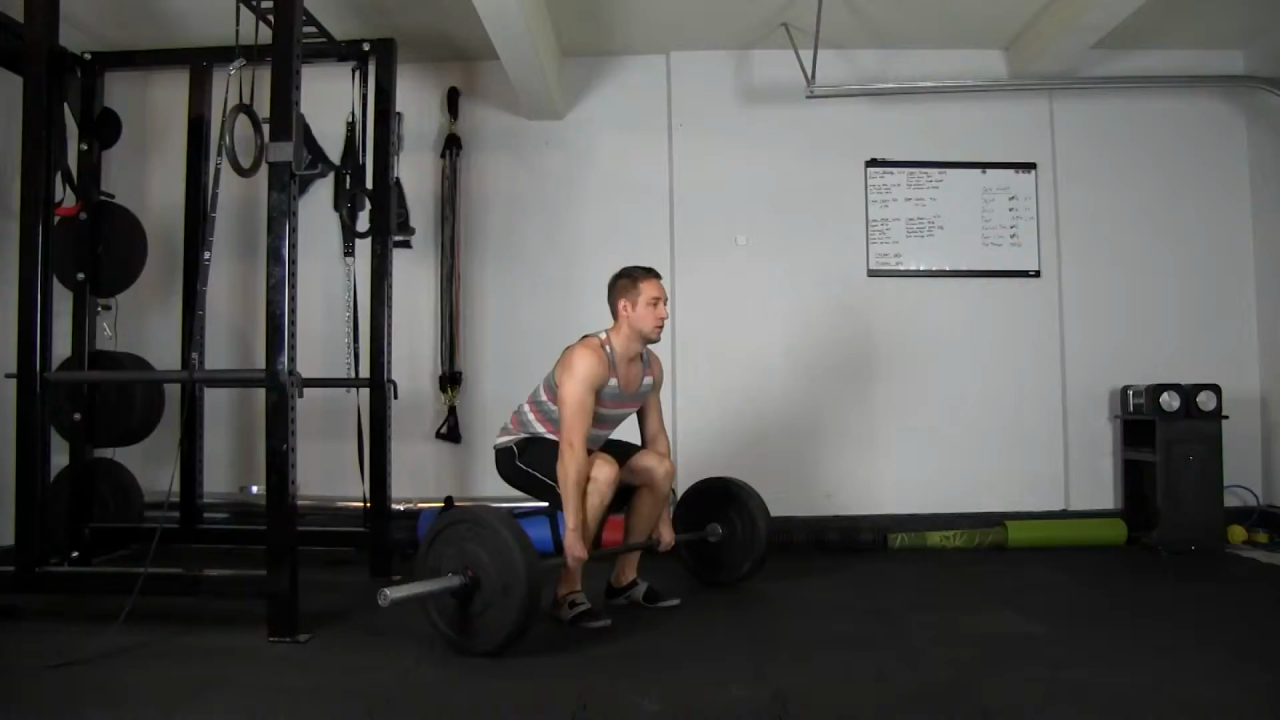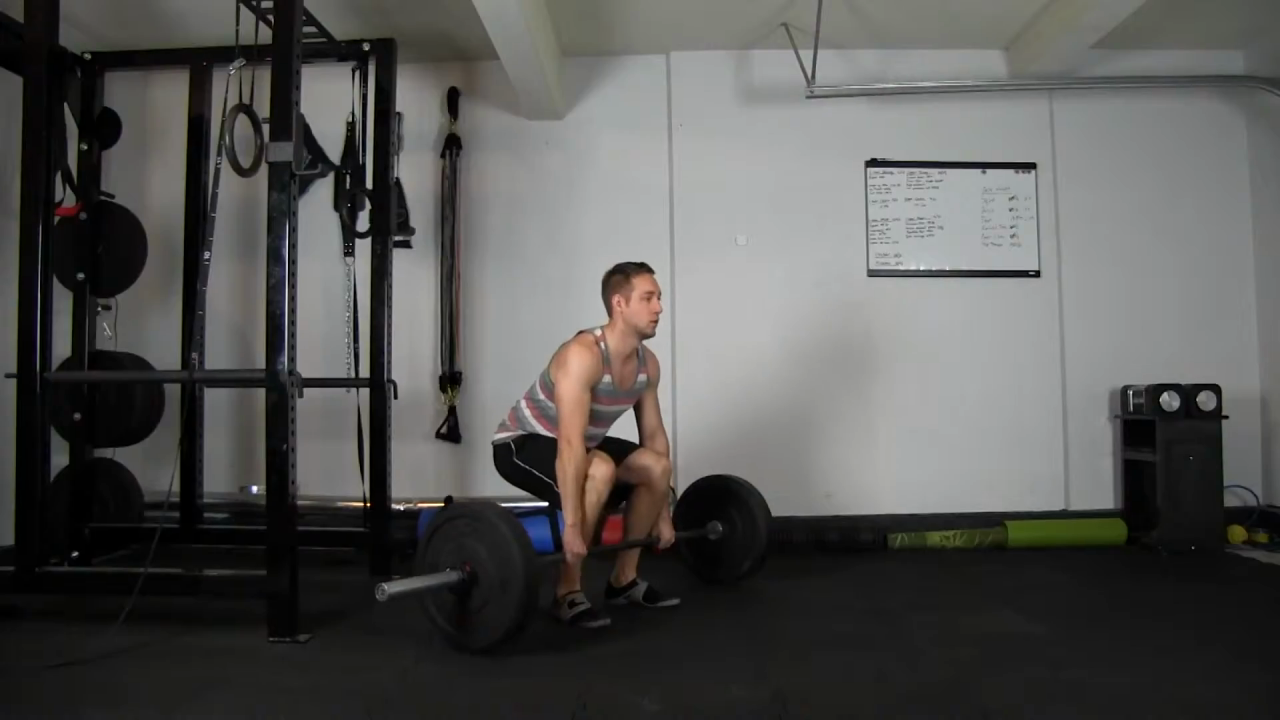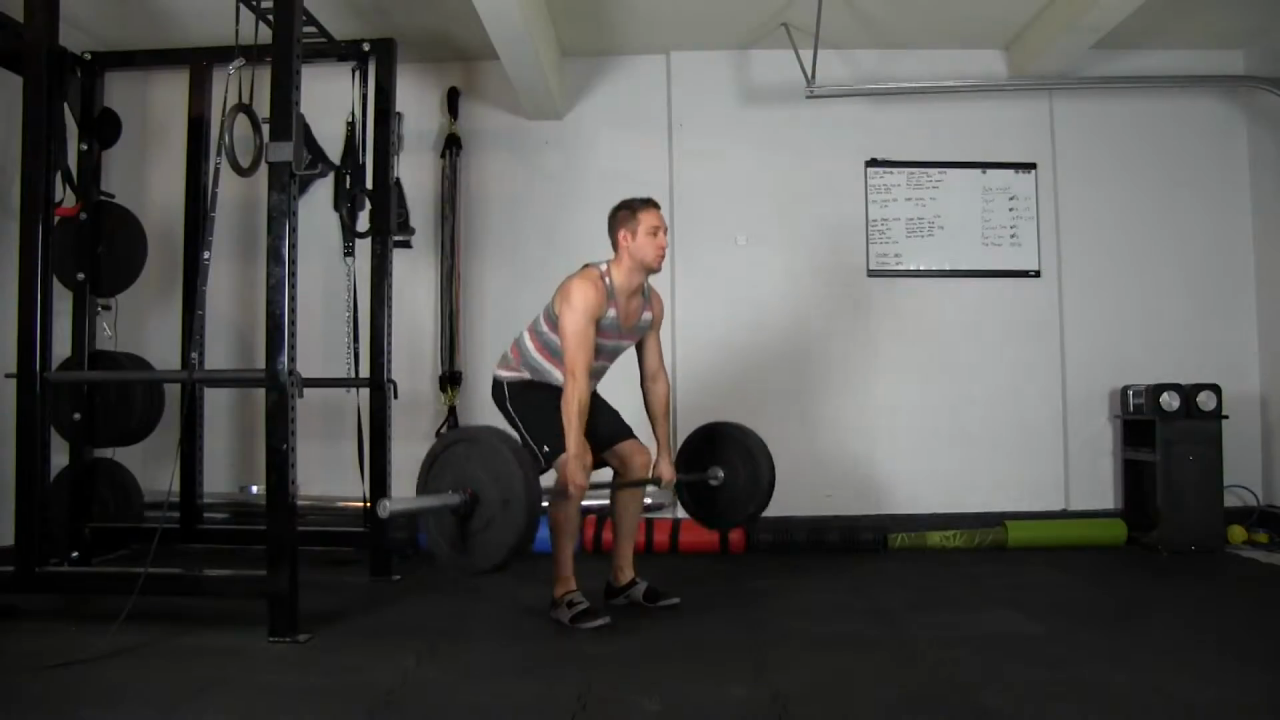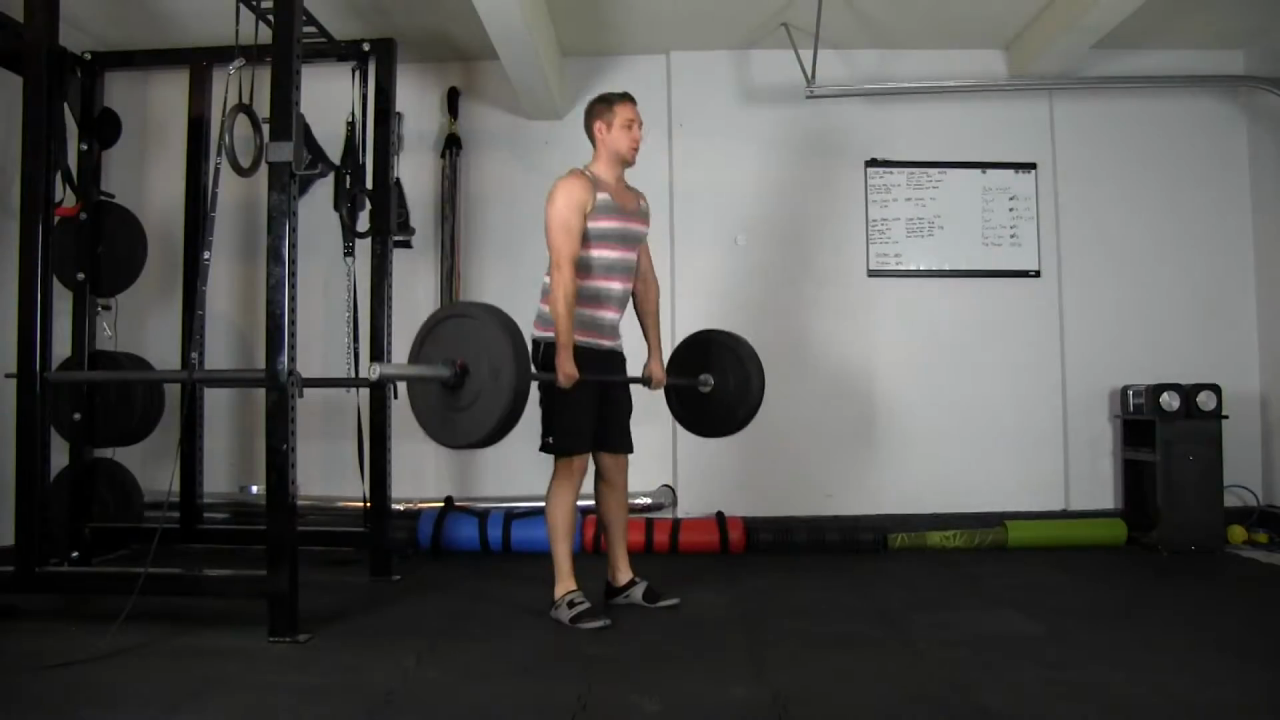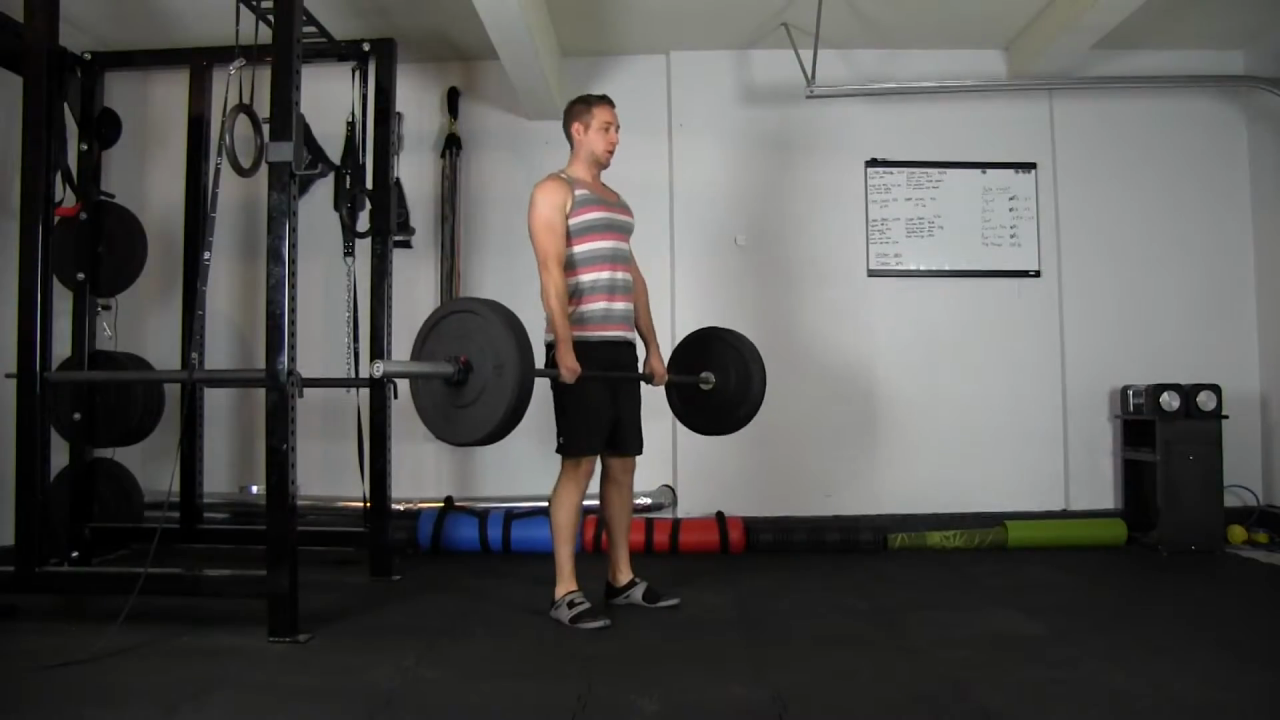
dt=0.4s
person 1, frame 1
left shoulder: (651, 366)
right shoulder: (588, 358)
left elbow: (656, 436)
right elbow: (571, 449)
left wrist: (664, 518)
right wrist: (573, 531)
left hip: (583, 446)
right hip: (525, 446)
left knee: (660, 469)
right knee: (603, 473)
left ankle: (624, 579)
right ankle: (568, 592)
person 1, frame 2
left shoulder: (647, 364)
right shoulder: (583, 355)
left elbow: (654, 436)
right elbow: (569, 447)
left wrist: (663, 515)
right wrist: (572, 527)
left hip: (579, 442)
right hip: (522, 442)
left knee: (656, 468)
right knee: (599, 470)
left ankle: (624, 579)
right ankle: (568, 592)
person 1, frame 3
left shoulder: (651, 302)
right shoulder: (587, 290)
left elbow: (655, 378)
right elbow: (574, 380)
left wrist: (665, 456)
right wrist: (574, 461)
left hip: (572, 389)
right hip: (524, 382)
left knee: (633, 460)
right knee: (574, 469)
left ankle: (623, 580)
right ankle: (564, 592)
person 1, frame 4
left shoulder: (637, 200)
right shoulder: (575, 188)
left elbow: (645, 279)
right elbow: (563, 272)
left wrist: (655, 352)
right wrist: (563, 351)
left hip: (608, 349)
right hip: (565, 347)
left knee: (615, 464)
right knee: (571, 464)
left ankle: (621, 579)
right ankle: (565, 593)
person 1, frame 5
left shoulder: (615, 200)
right shoulder: (554, 191)
right elbow: (552, 274)
left wrist: (652, 347)
right wrist: (564, 347)
left hip: (619, 348)
right hip: (580, 347)
left knee: (622, 464)
right knee: (579, 464)
left ankle: (622, 579)
right ankle: (565, 593)
